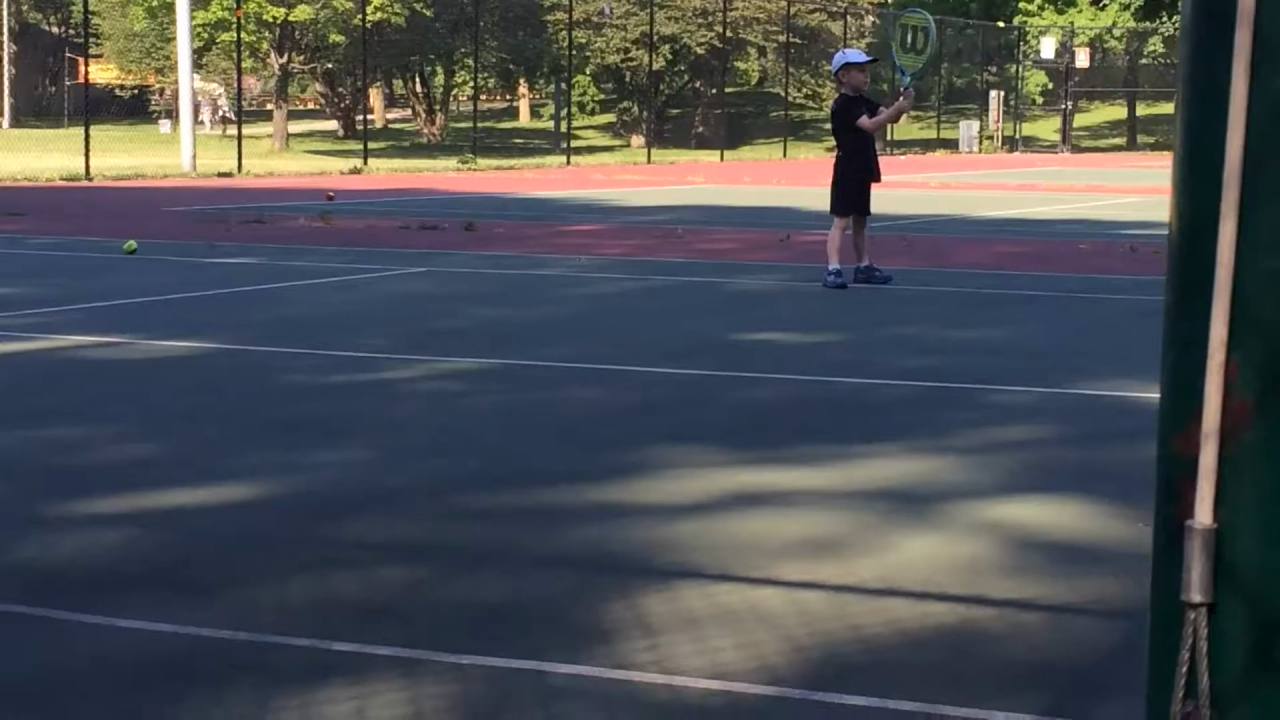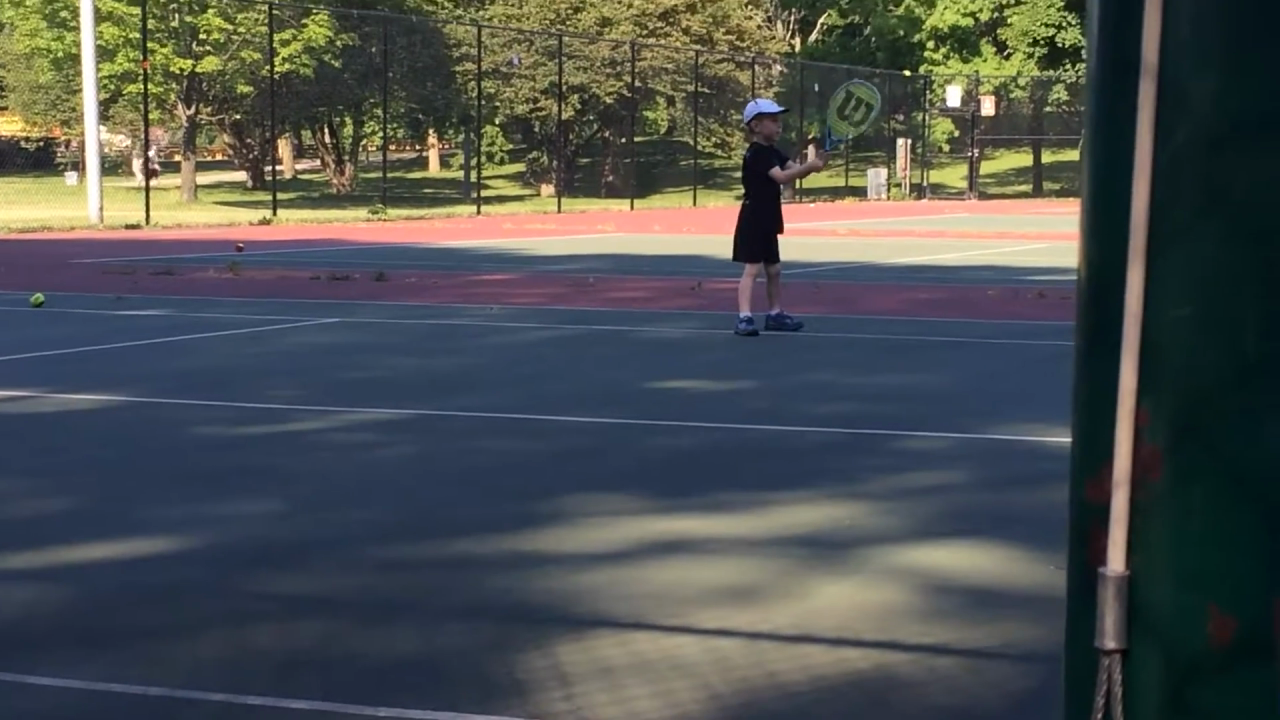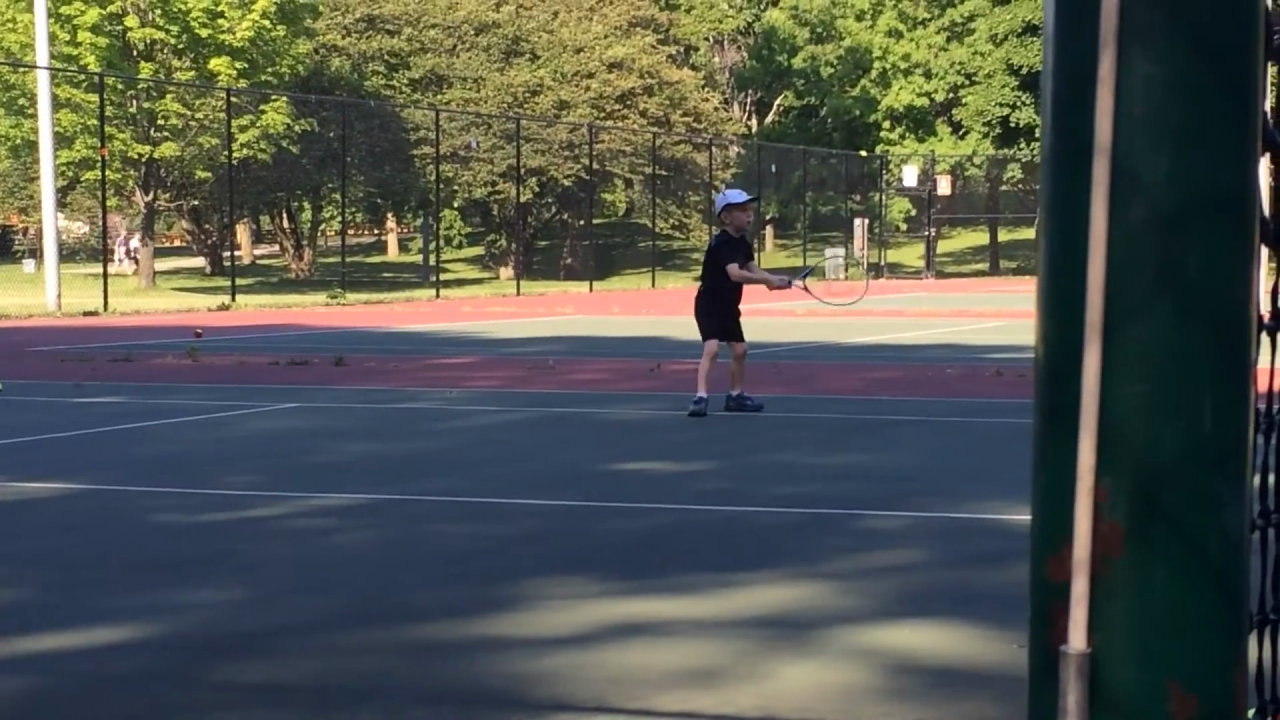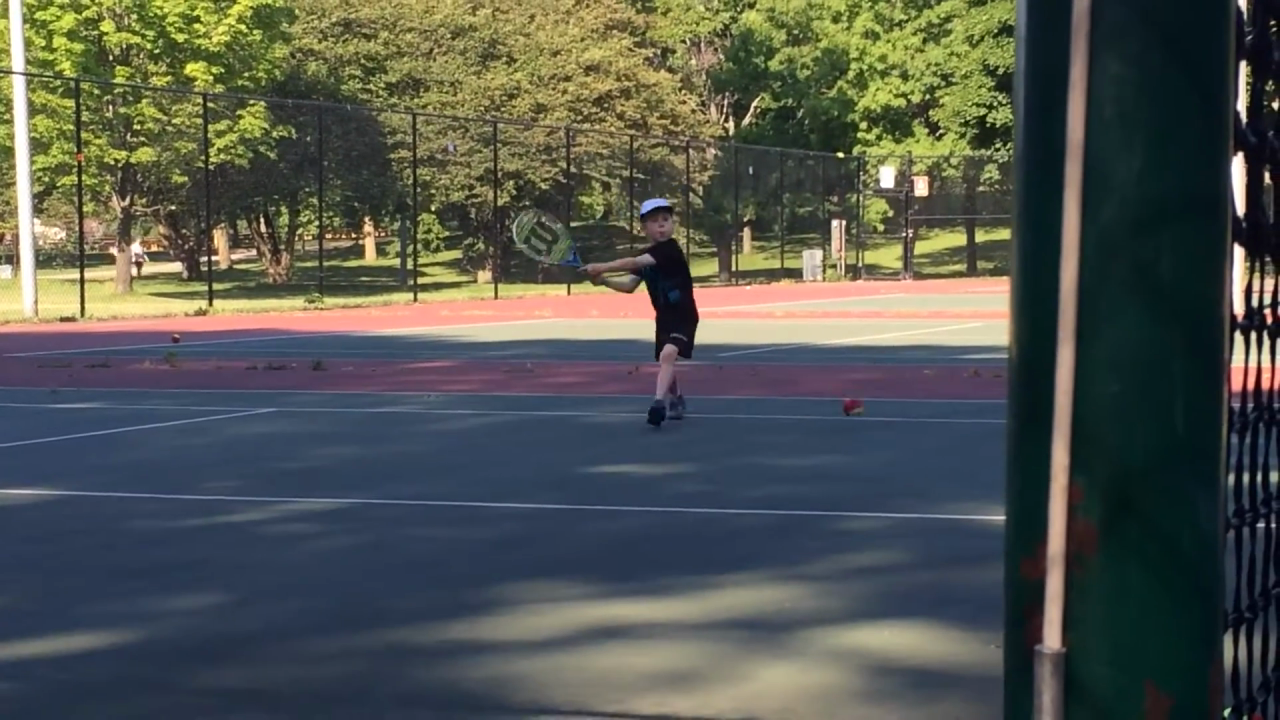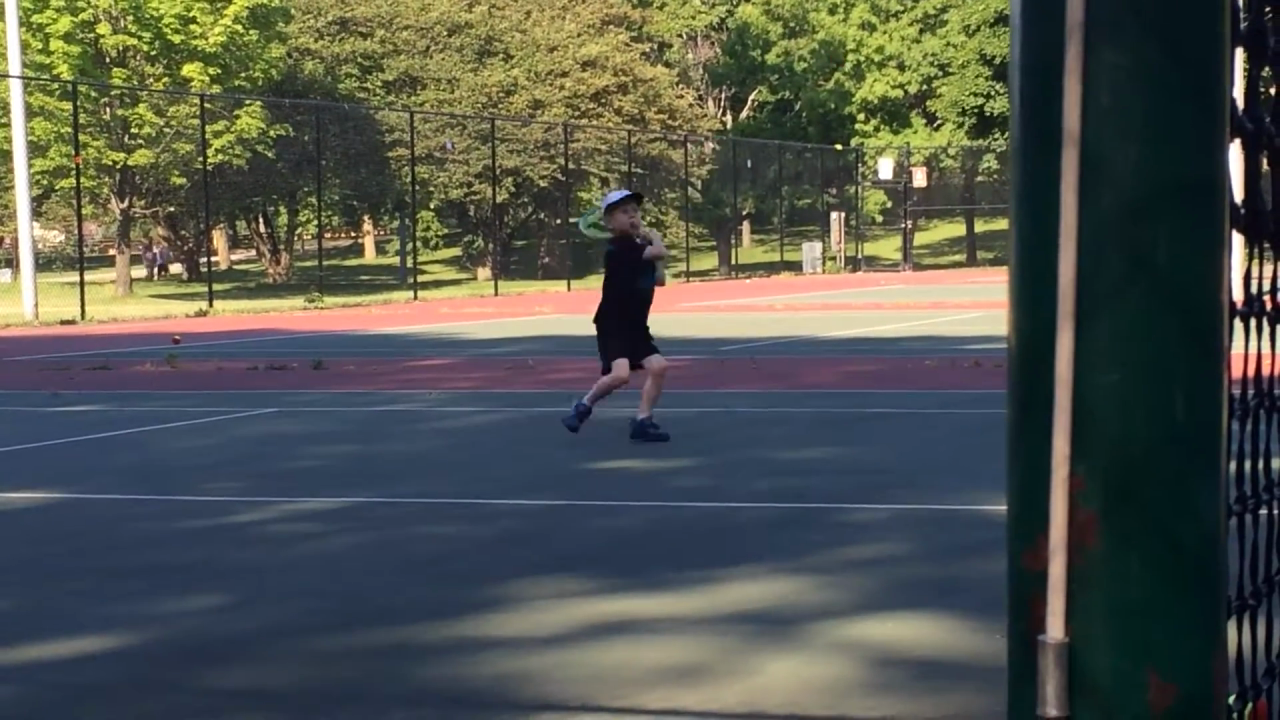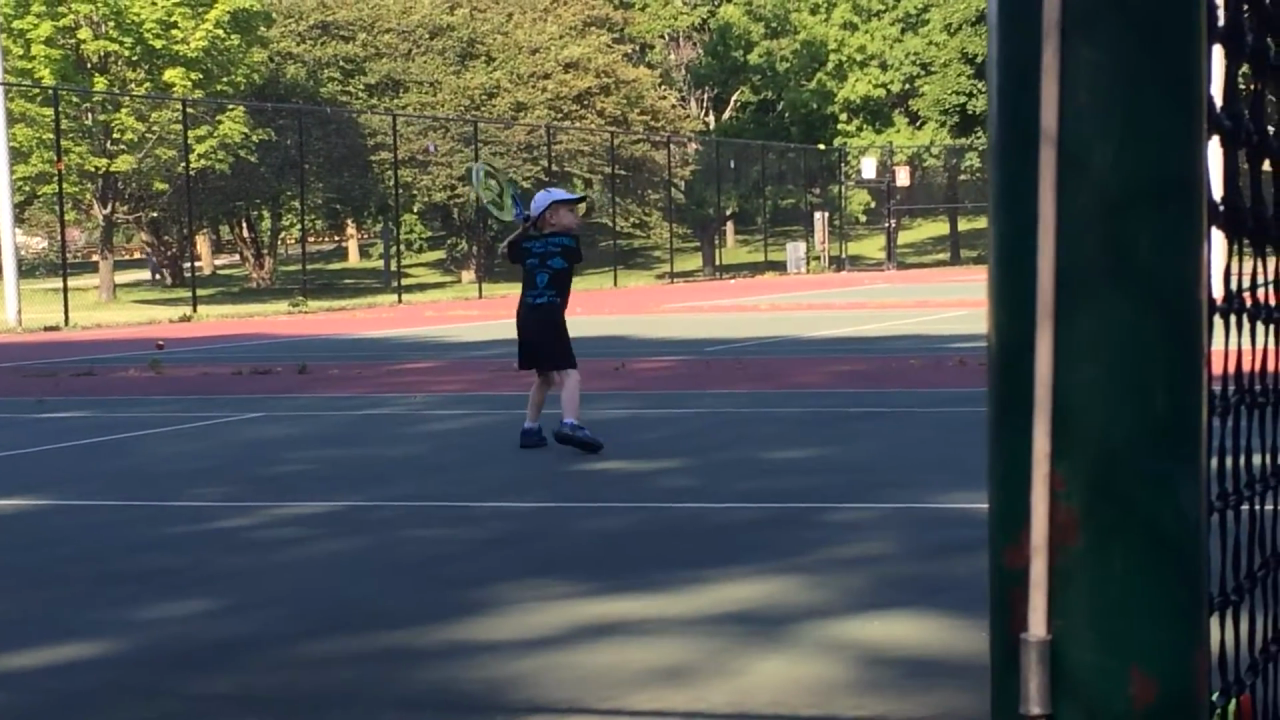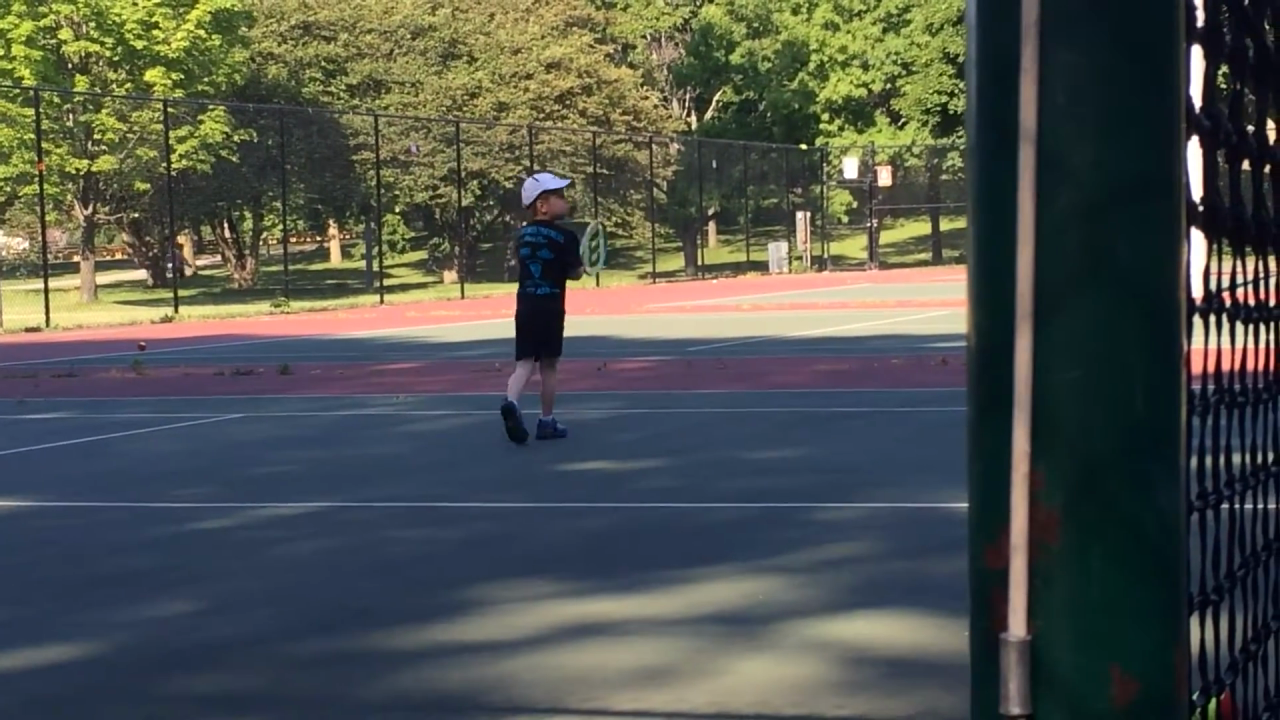
dt=0.7s
person 1, frame 1
left shoulder: (863, 101)
right shoulder: (843, 105)
left elbow: (890, 117)
right elbow: (870, 125)
left wrist: (901, 105)
right wrist: (897, 108)
left hip: (863, 172)
right hip: (847, 171)
left knee: (860, 221)
right knee: (842, 221)
left ankle: (863, 266)
right ankle: (833, 270)
person 1, frame 2
left shoulder: (772, 152)
right shoulder: (756, 153)
left elbow: (795, 170)
right elbow: (782, 177)
left wrist: (814, 163)
right wrist: (809, 166)
left hip: (768, 222)
right hip: (753, 221)
left knee: (774, 269)
right knee: (752, 269)
left ankle: (775, 314)
right ankle: (744, 317)
person 1, frame 3
left shoulder: (742, 242)
right shoulder: (721, 243)
left elbow: (753, 270)
right elbow: (735, 274)
left wrist: (774, 279)
right wrist: (766, 281)
left hip: (729, 306)
right hip: (709, 306)
left knee: (740, 350)
right knee: (711, 349)
left ankle: (736, 395)
right ankle: (700, 397)
person 1, frame 4
left shoulder: (671, 248)
right shoulder: (648, 255)
left elbow: (633, 264)
right elbow: (629, 285)
left wrist: (601, 268)
right wrist: (604, 278)
left hip: (683, 315)
right hip: (664, 317)
left knee: (668, 355)
right knee: (665, 364)
left ankle: (660, 402)
right ankle: (676, 399)
person 1, frame 5
left shoulder: (640, 247)
right shoulder: (619, 246)
left elbow: (659, 280)
right elbow: (660, 253)
left wrist: (648, 239)
right wrist: (651, 236)
left hip: (636, 327)
right hip: (612, 326)
left knee: (659, 367)
right knee: (621, 375)
left ankle: (642, 421)
right ankle: (584, 406)
person 1, frame 6
left shoulder: (527, 244)
right shoulder: (570, 242)
left elbow: (505, 249)
left wrist: (525, 230)
left hip: (526, 320)
right hip: (550, 319)
left knee: (545, 376)
right knee: (569, 376)
left ankle: (531, 429)
right ankle: (570, 424)
person 1, frame 7
left shoulder: (524, 234)
right shoulder: (564, 236)
right elbow: (575, 273)
right wrist: (579, 265)
left hip: (525, 307)
right hip: (551, 308)
left knee: (524, 365)
right knee: (549, 367)
left ankle: (512, 403)
right ankle: (546, 422)
